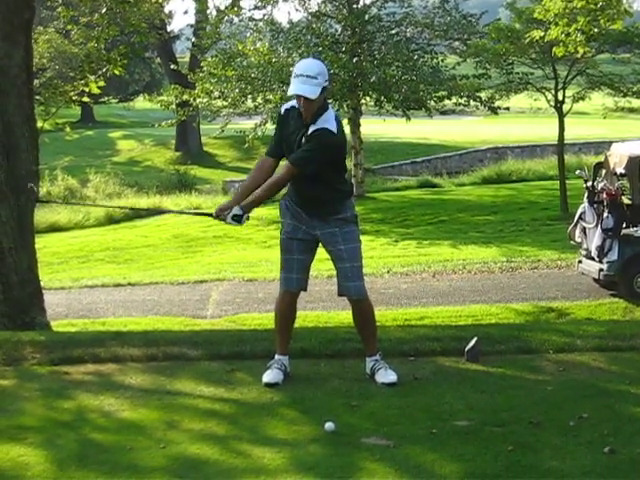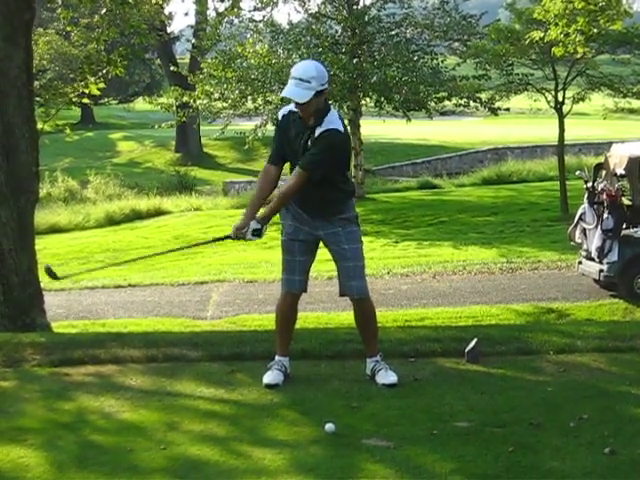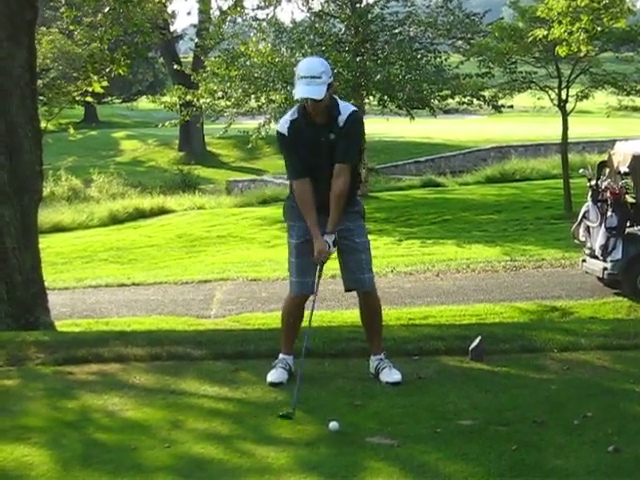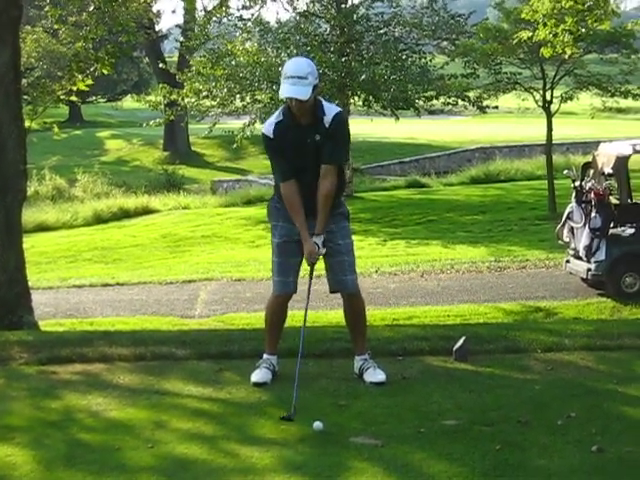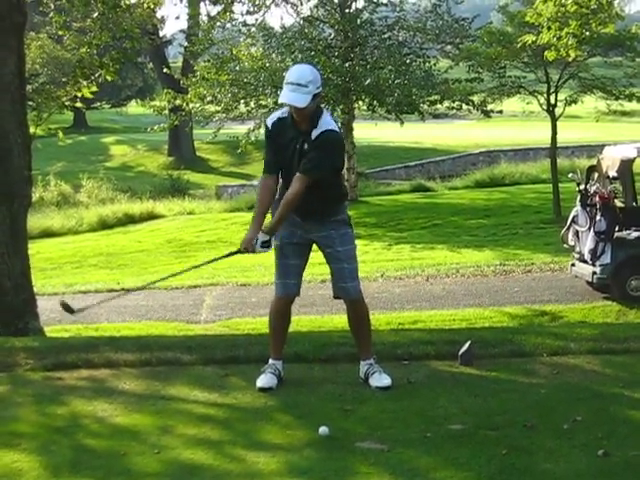
dt=0.4s
person 1, frame 1
left shoulder: (327, 132)
right shoulder: (288, 113)
left elbow: (282, 176)
right elbow: (267, 162)
left wrist: (243, 208)
right wrist: (234, 200)
left hip: (336, 216)
right hip: (298, 212)
left knee: (355, 292)
right knee: (289, 290)
left ankle: (373, 359)
right ankle: (280, 359)
person 1, frame 2
left shoulder: (333, 133)
right shoulder: (288, 117)
left elbow: (296, 182)
right elbow: (272, 169)
left wrist: (262, 220)
right wrist: (247, 213)
left hip: (338, 216)
right hip: (298, 213)
left knee: (358, 292)
right knee: (290, 291)
left ankle: (374, 360)
right ankle: (281, 360)
person 1, frame 3
left shoulder: (349, 118)
right shoulder: (288, 127)
left elbow: (341, 178)
right elbow: (300, 183)
left wrist: (331, 231)
right wrist: (314, 236)
left hip: (346, 210)
right hip: (304, 212)
left knee: (366, 287)
right knee: (299, 292)
left ankle: (378, 358)
right ankle: (285, 358)
person 1, frame 4
left shoulder: (334, 119)
right shoulder: (273, 129)
left elbow: (328, 179)
right elbow: (287, 185)
left wrist: (320, 232)
right wrist: (304, 236)
left hip: (331, 211)
right hip: (287, 213)
left knee: (349, 288)
right knee: (281, 291)
left ankle: (362, 358)
right ankle: (269, 358)
person 1, frame 5
left shoulder: (328, 135)
right shoulder: (276, 124)
left elbow: (298, 187)
right elbow: (269, 178)
left wrist: (268, 232)
right wrist: (254, 226)
left hip: (331, 219)
right hip: (291, 217)
left knee: (352, 294)
right knee: (284, 294)
left ankle: (368, 363)
right ankle: (274, 364)
